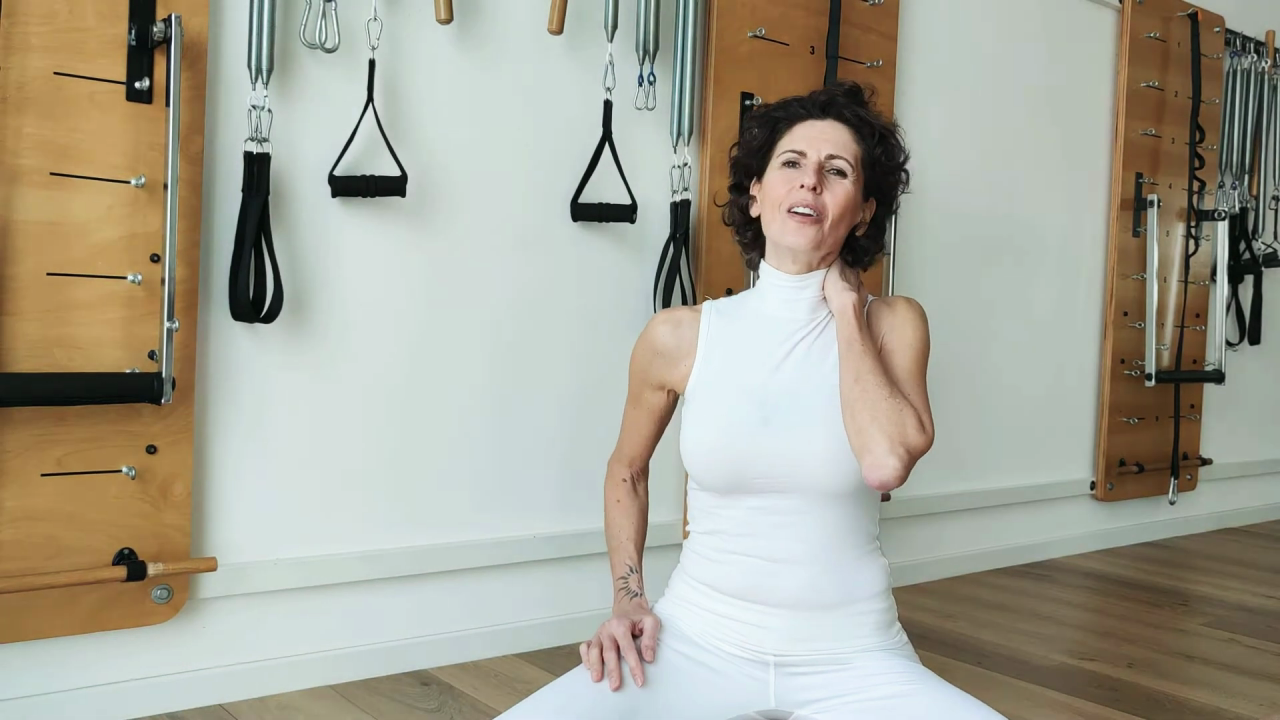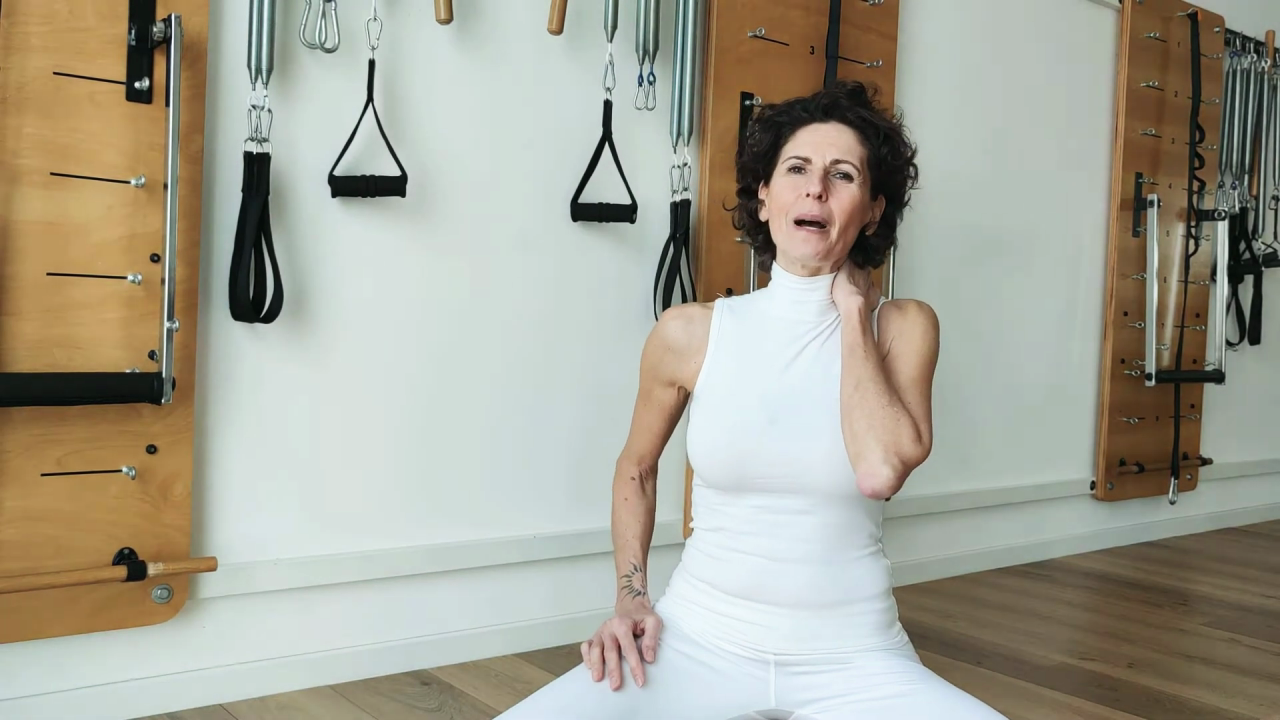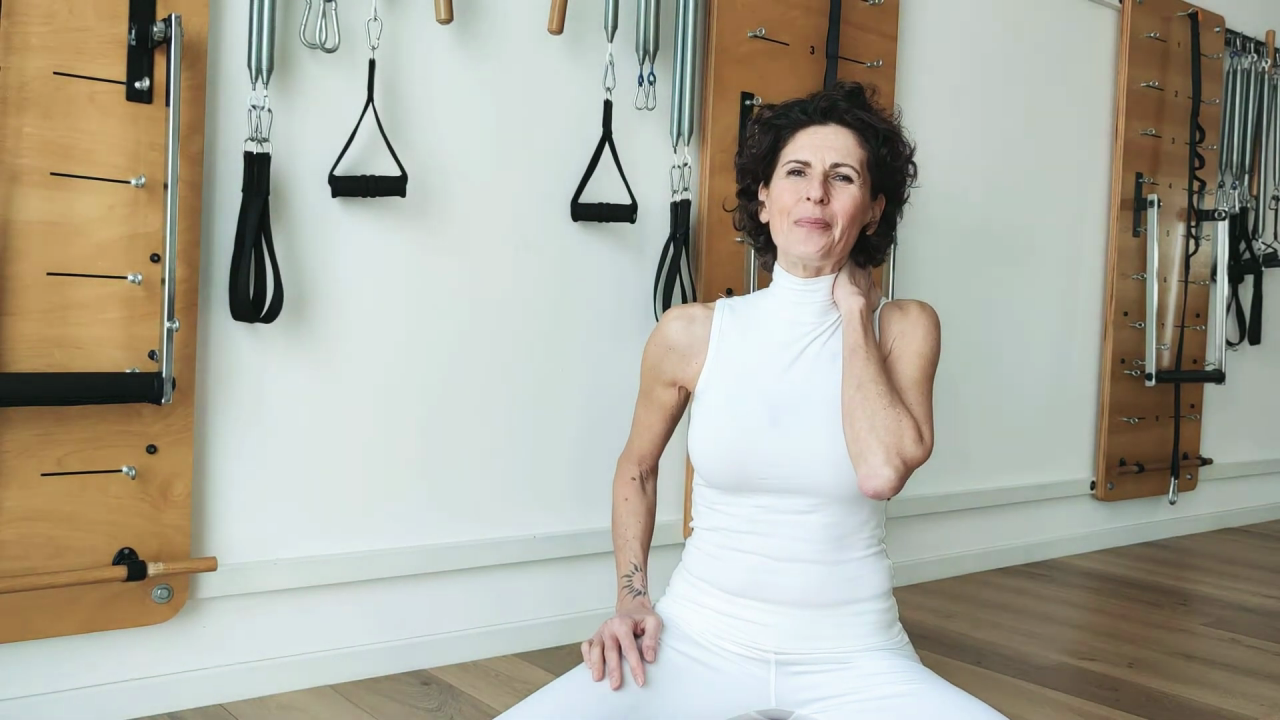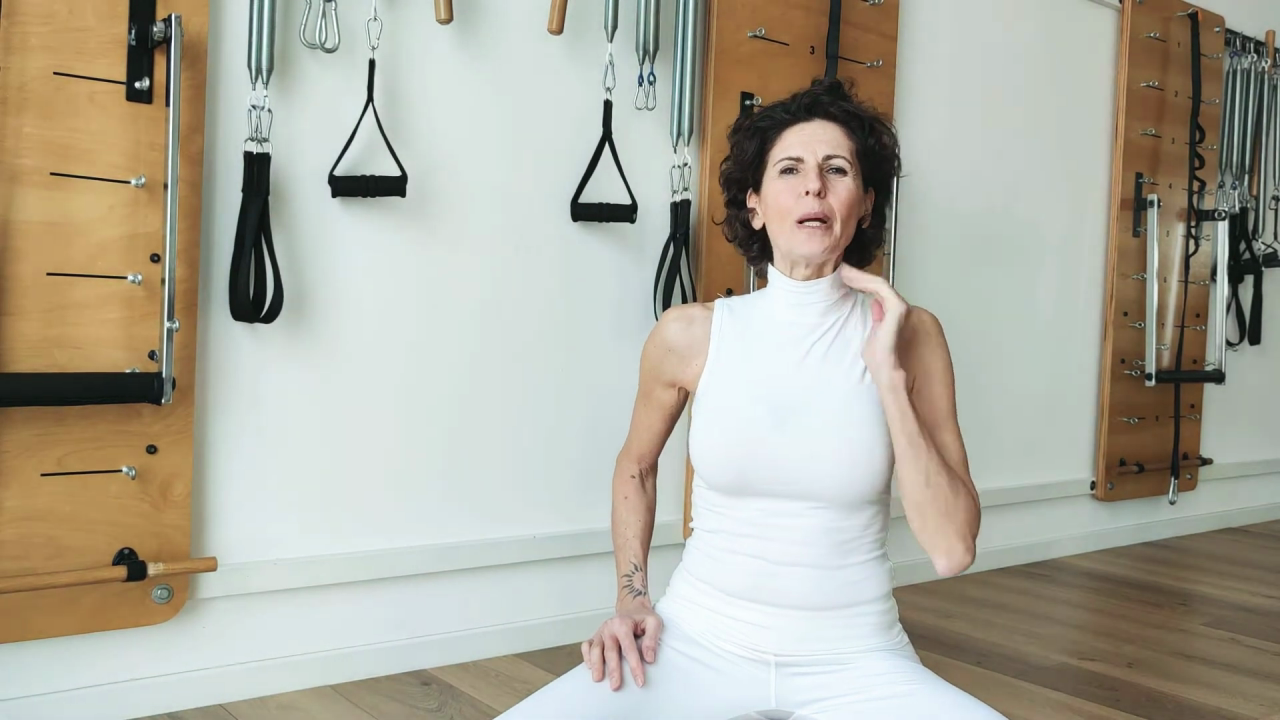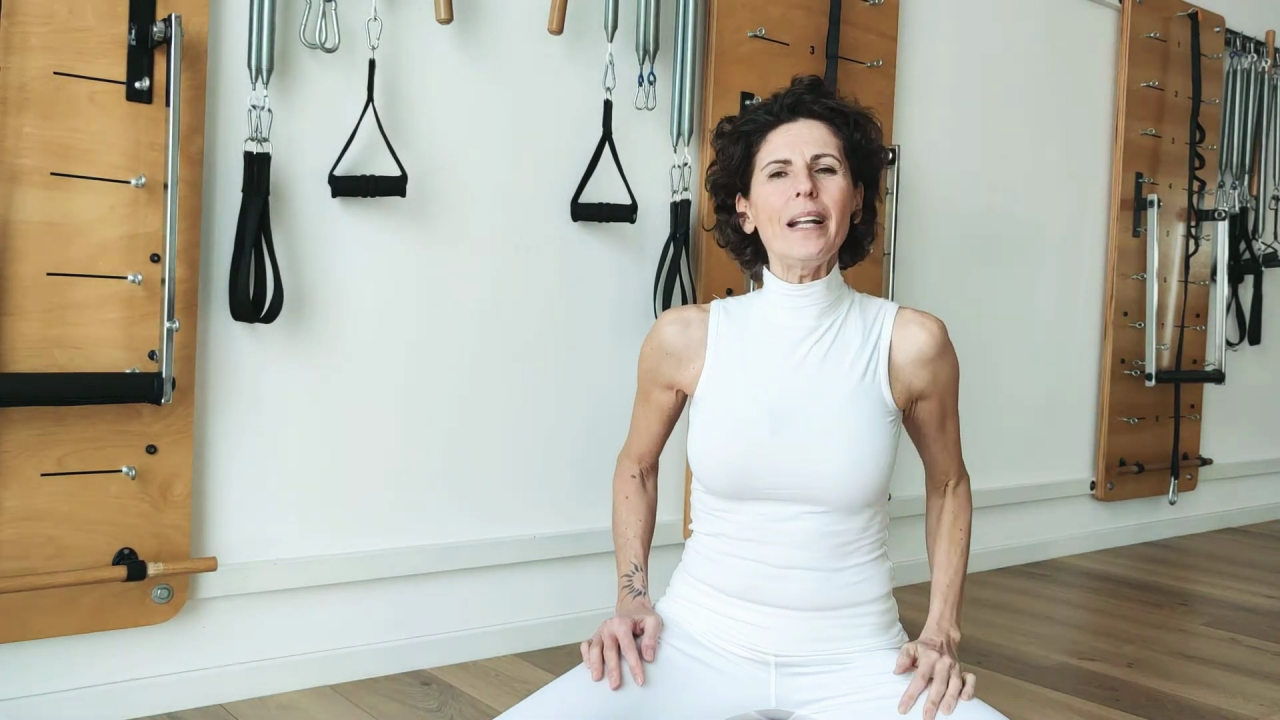
dt=0.5s
person 1, frame 1
left shoulder: (892, 323)
right shoulder: (678, 335)
left elbow: (887, 462)
right elbow: (626, 470)
left wrist: (844, 308)
right wrist: (628, 600)
left hip: (850, 658)
right hip: (698, 642)
person 1, frame 2
left shoulder: (903, 326)
right shoulder: (689, 332)
left elbow: (880, 471)
right elbow: (636, 468)
left wrist: (853, 309)
right wrist: (630, 599)
left hip: (851, 659)
right hip: (698, 641)
person 1, frame 3
left shoulder: (904, 326)
right shoulder: (690, 332)
left elbow: (882, 470)
right elbow: (636, 467)
left wrist: (854, 309)
right wrist: (630, 599)
left hip: (851, 657)
right hip: (699, 639)
person 1, frame 4
left shoulder: (909, 335)
right shoulder: (689, 334)
left elbow: (951, 549)
right elbow: (636, 466)
left wrist: (891, 380)
right wrist: (631, 598)
left hip: (852, 661)
right hip: (699, 642)
person 1, frame 5
left shoulder: (910, 342)
right shoulder: (684, 336)
left elbow: (948, 484)
right elbow: (636, 466)
left wrist: (941, 633)
right wrist: (630, 599)
left hip: (851, 659)
right hip: (699, 641)
